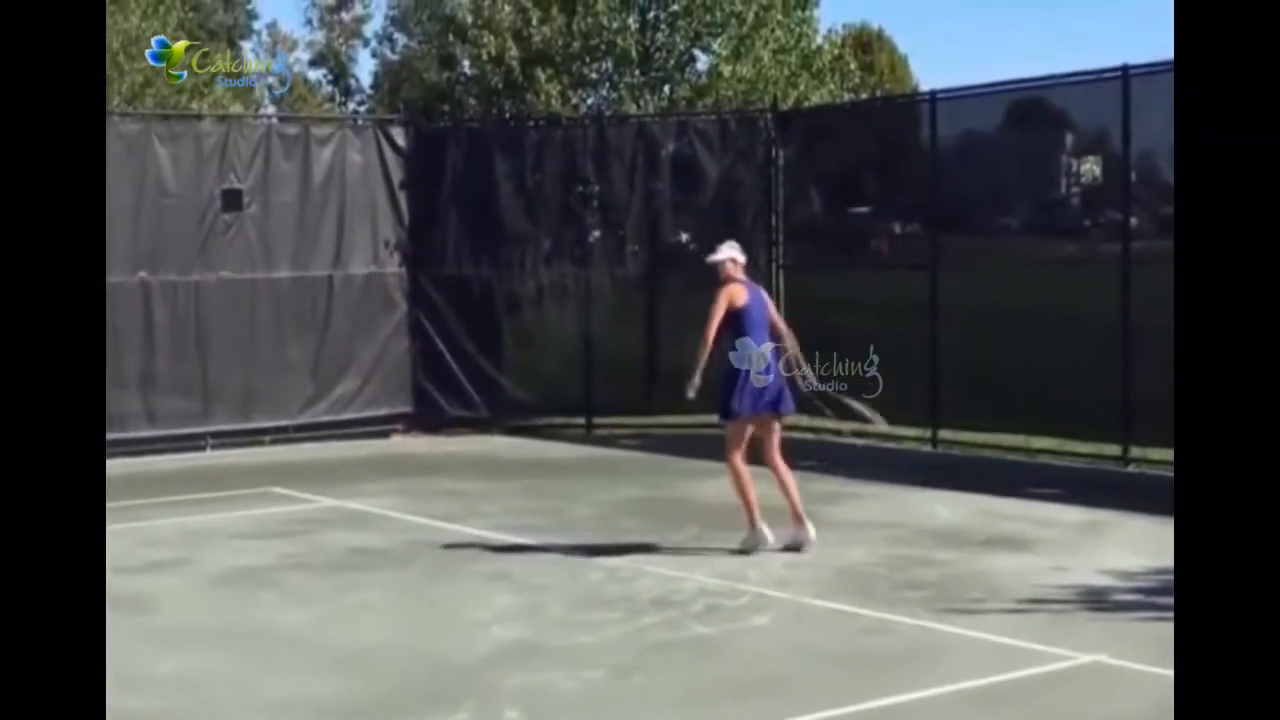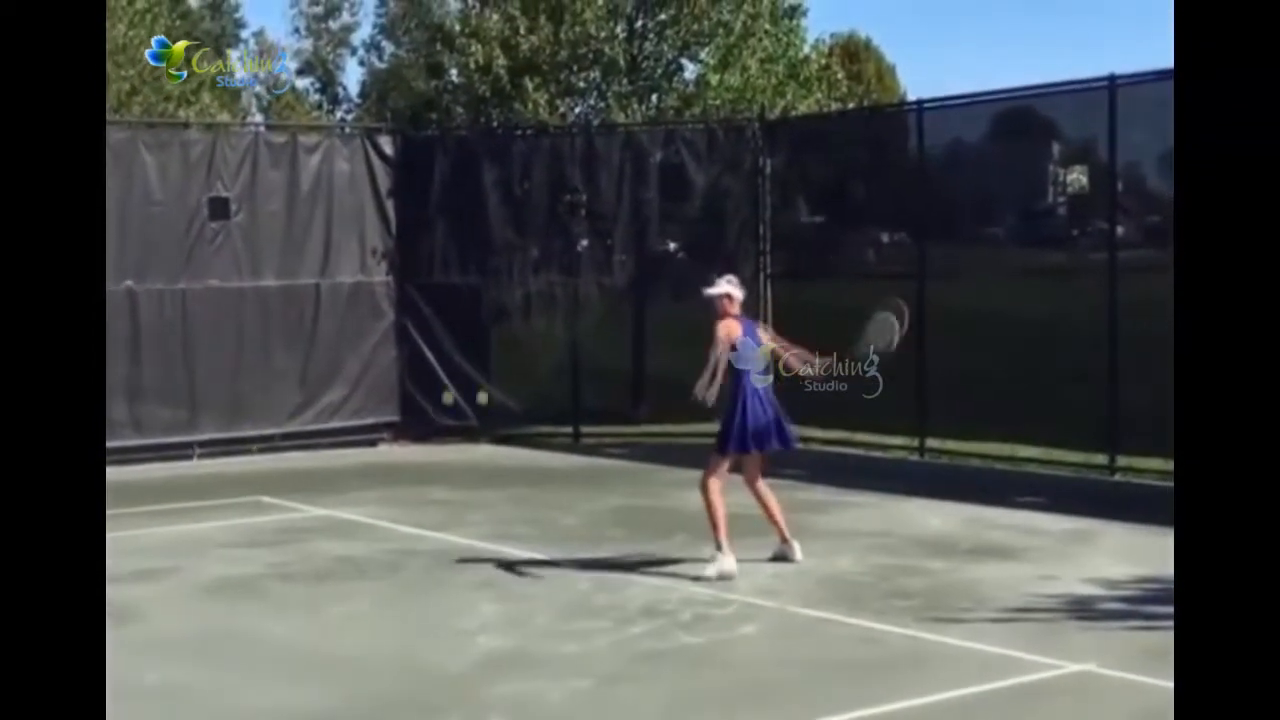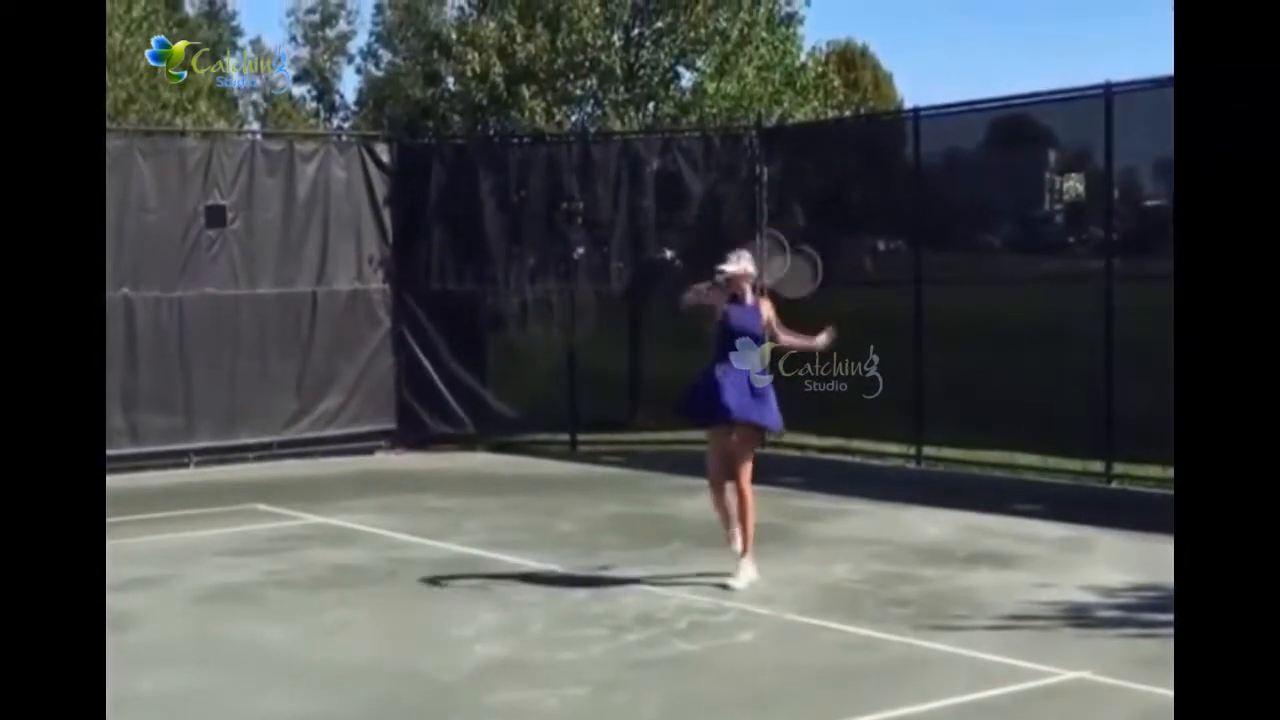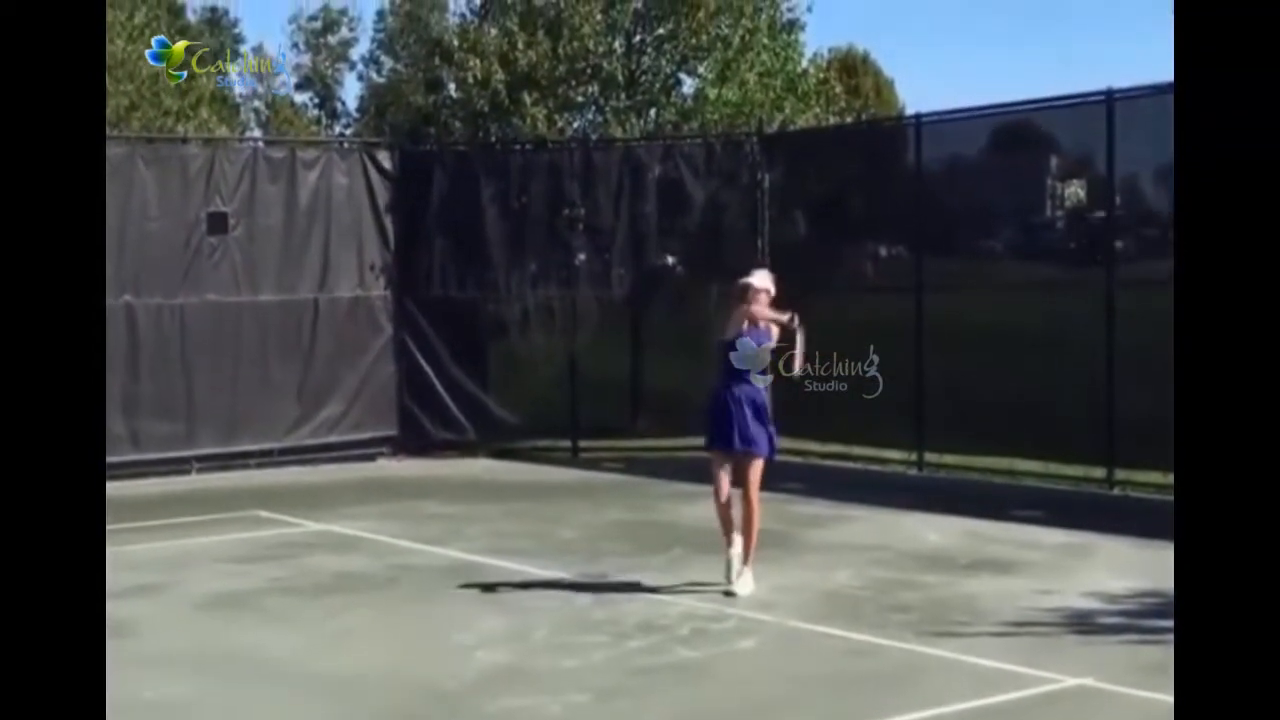
dt=0.4s
person 1, frame 1
left shoulder: (728, 290)
right shoulder: (760, 292)
left elbow: (709, 335)
right elbow: (784, 332)
left wrist: (697, 375)
left hip: (746, 371)
right hip: (769, 371)
left knee: (734, 456)
right knee: (773, 458)
left ankle: (757, 527)
right ankle: (802, 525)
person 1, frame 2
left shoulder: (724, 325)
right shoulder: (755, 328)
left elbow: (721, 349)
right elbow: (782, 352)
left wrist: (711, 379)
left hip: (744, 404)
right hip: (762, 405)
left knee: (711, 481)
right knee: (754, 480)
left ankle: (724, 554)
right ankle: (787, 542)
person 1, frame 3
left shoulder: (764, 306)
right shoulder: (721, 298)
left elbow: (778, 338)
right elbow: (688, 300)
left wrist: (814, 342)
right wrist: (711, 286)
left hip: (753, 389)
right hip: (721, 387)
left knee: (742, 478)
right knee: (716, 476)
left ankle: (747, 560)
right ankle: (731, 531)
person 1, frame 4
left shoulder: (772, 331)
right shoulder: (737, 319)
right elbow: (749, 309)
right wrist: (785, 319)
left hip: (756, 410)
right hip: (728, 408)
left knee: (750, 493)
right knee: (722, 494)
left ankle: (745, 570)
right ankle: (732, 542)
